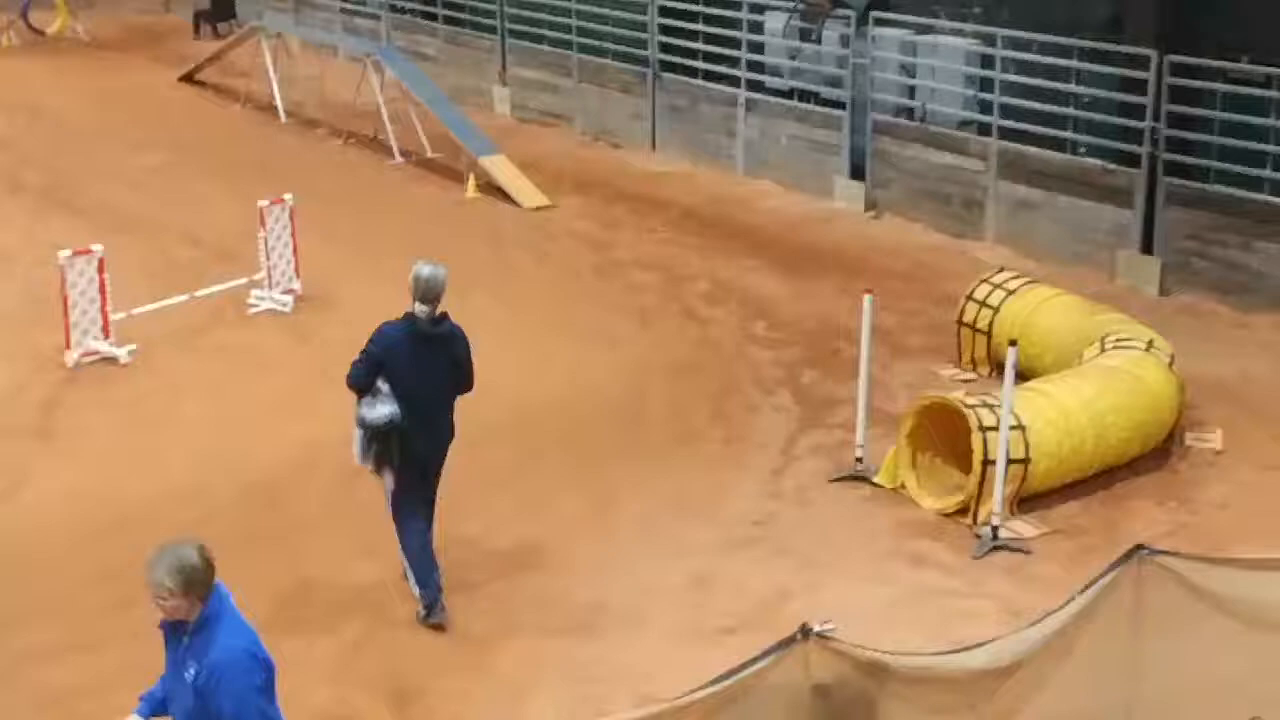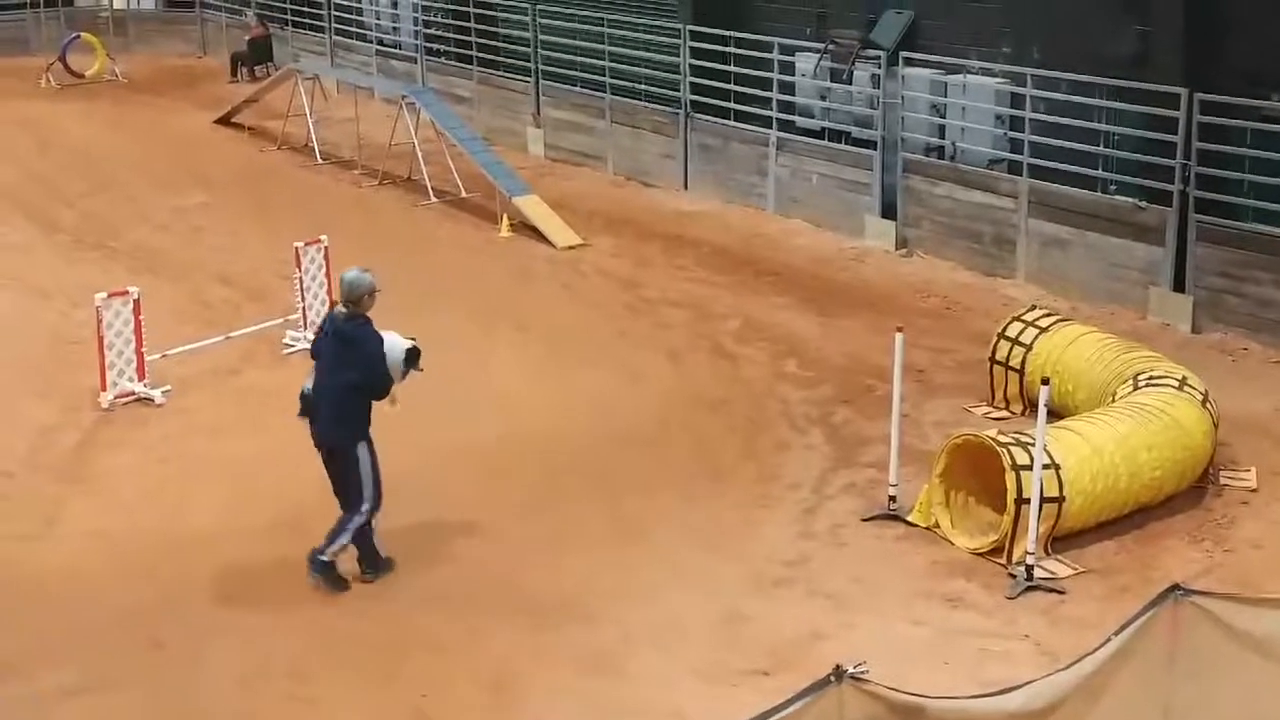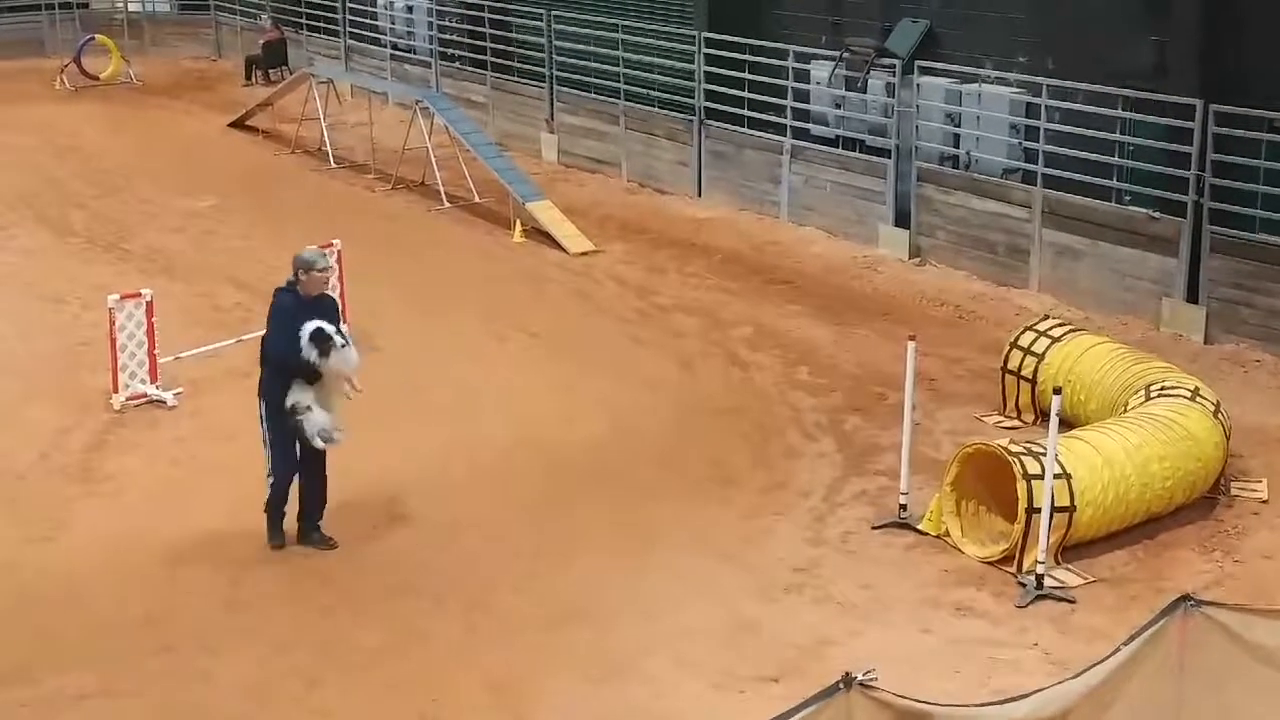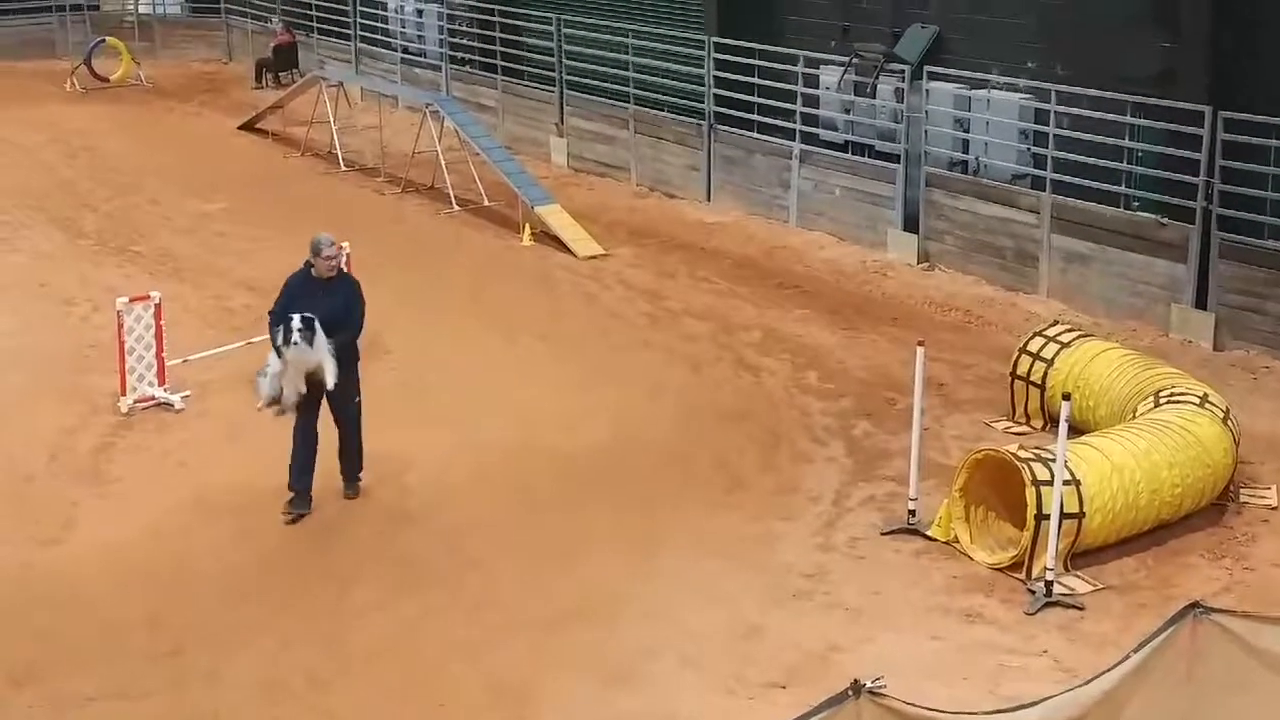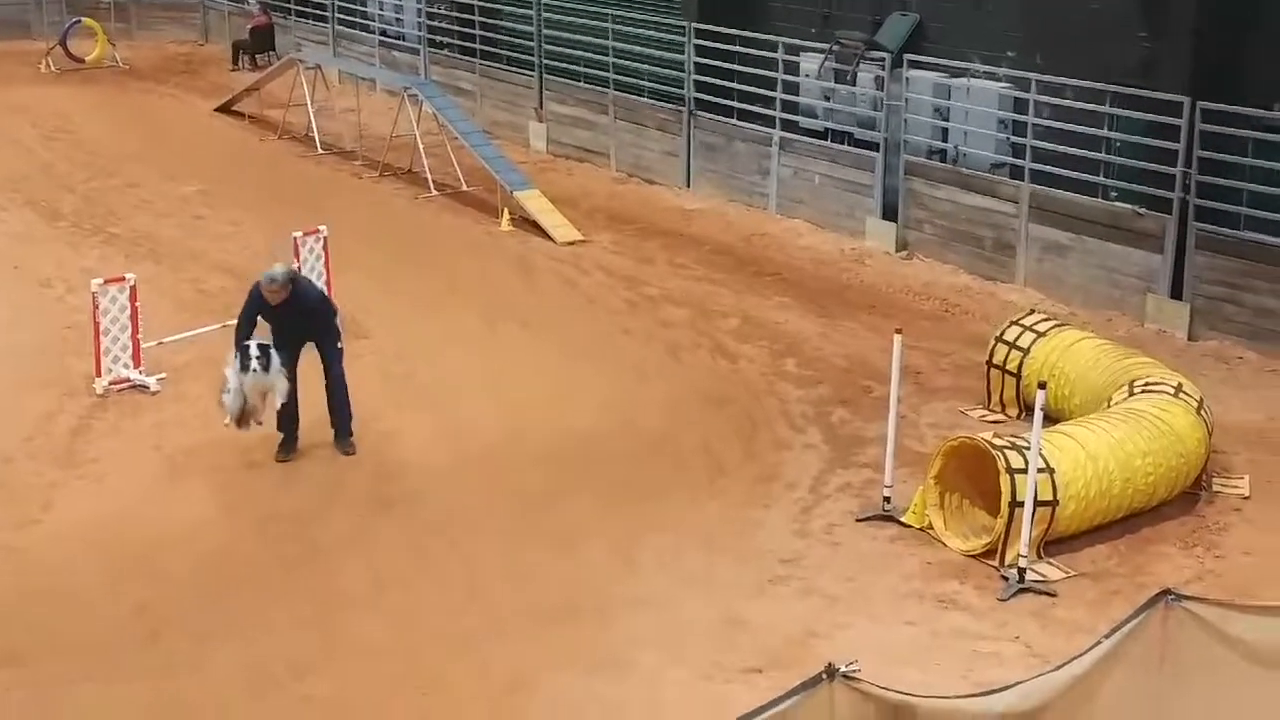
dt=1s
person 1, frame 1
left shoulder: (389, 335)
right shoulder: (454, 336)
left elbow: (357, 380)
right elbow: (465, 384)
left wrist: (381, 386)
left hip: (400, 439)
right hip: (438, 437)
left knee: (409, 516)
right knee: (423, 506)
left ankle: (431, 598)
right ankle: (422, 573)
person 1, frame 2
left shoulder: (331, 324)
right shoulder: (367, 338)
left elbow: (317, 353)
right elbow: (379, 389)
right wrist: (390, 373)
left hip: (323, 424)
right hip: (348, 430)
left knee: (353, 495)
right knee: (367, 500)
left ankle: (371, 561)
right ankle: (323, 559)
person 1, frame 3
left shoulder: (329, 306)
right shoulder: (284, 305)
right elbow: (277, 353)
right wrist: (314, 371)
right hip: (277, 396)
left knee: (314, 463)
right knee: (283, 466)
left ankle: (309, 527)
right ankle: (274, 520)
person 1, frame 4
left shoulder: (349, 285)
right shoulder: (296, 283)
left elbow: (354, 328)
right elbow: (276, 318)
left wrist: (329, 349)
right wrist: (283, 348)
left hip: (341, 363)
left knee: (348, 422)
right knee: (304, 428)
left ankle: (351, 476)
right ankle: (300, 495)
person 1, frame 5
left shoulder: (309, 297)
right shoulder: (258, 292)
left elbow: (309, 333)
right elbow: (245, 325)
left hip: (321, 326)
right hip: (285, 329)
left knee: (334, 373)
right knee: (285, 376)
left ankle: (343, 434)
right ankle: (289, 438)
